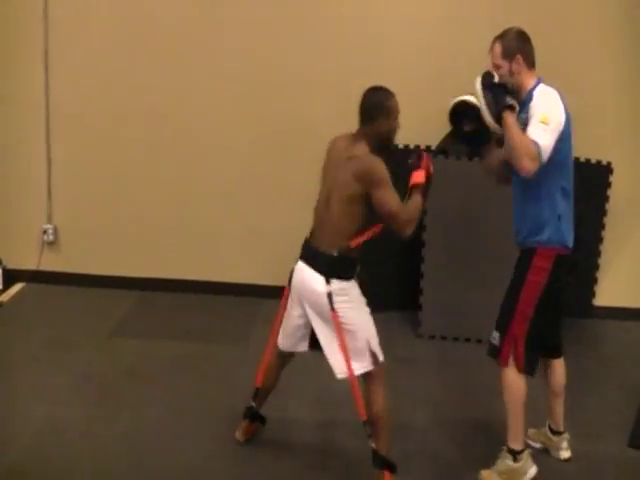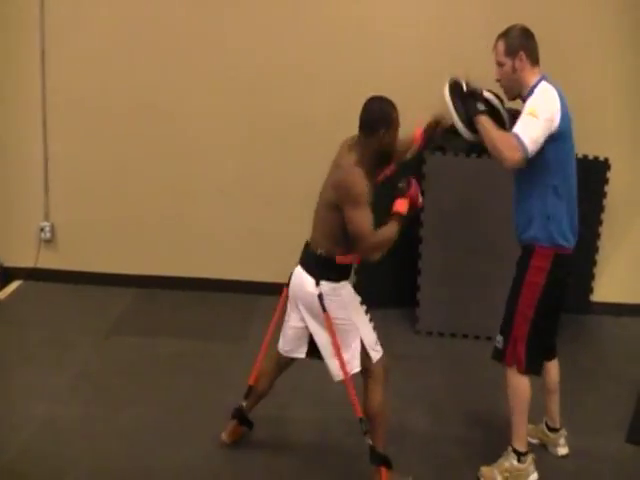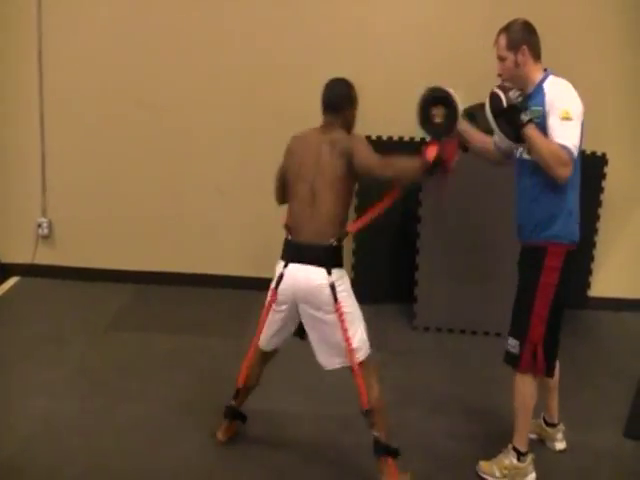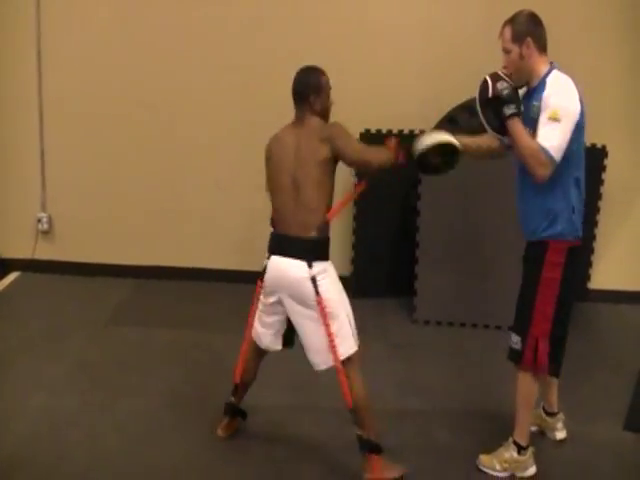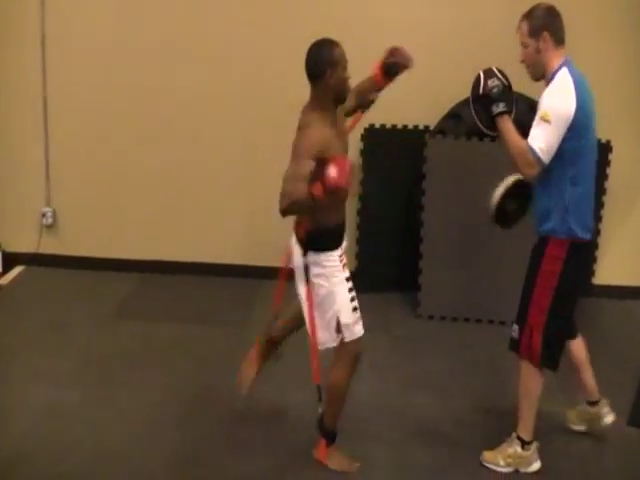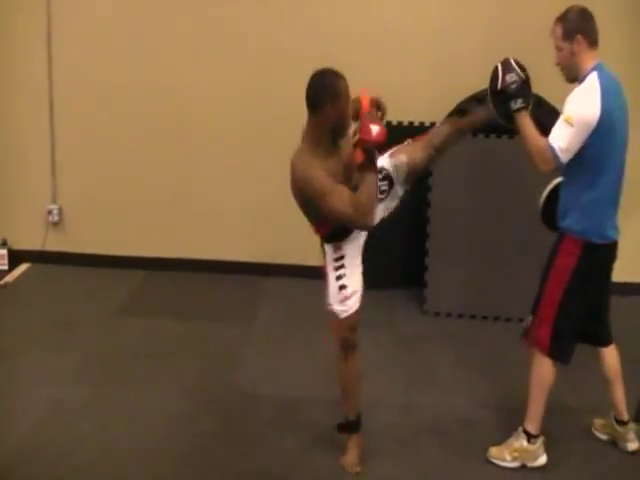
dt=0.2s
person 1, frame 1
left shoulder: (546, 101)
right shoulder: (527, 105)
left elbow: (529, 165)
right elbow: (501, 174)
left wrist: (504, 112)
right wrist: (485, 142)
left hip: (546, 245)
right hip: (546, 242)
left knee: (510, 349)
right knee: (548, 343)
right ankle: (558, 434)
person 1, frame 2
left shoulder: (545, 97)
right shoulder: (534, 100)
left elbow: (511, 155)
right elbow: (517, 156)
left wrist: (478, 113)
right wrist: (488, 123)
left hip: (544, 243)
right hip: (547, 241)
left knee: (514, 351)
right knee: (542, 343)
right ankle: (553, 431)
person 1, frame 3
left shoulder: (560, 94)
right shoulder: (529, 100)
left elbow: (563, 168)
right elbow: (498, 152)
left wrist: (525, 123)
right wrist: (456, 124)
left hip: (553, 241)
right hip: (537, 238)
left knee: (526, 348)
right knee: (543, 338)
right ankle: (551, 425)
person 1, frame 4
left shoulder: (559, 90)
right shoulder: (534, 92)
left elbow: (542, 166)
right elbow: (501, 144)
left wrist: (511, 114)
right wrist: (453, 143)
left hip: (555, 236)
right hip: (546, 232)
left knee: (529, 343)
right knee: (546, 329)
right ankle: (551, 414)
person 1, frame 5
left shoulder: (559, 91)
right shoulder: (571, 83)
left elbow: (530, 164)
left wrist: (500, 112)
right wrist: (524, 185)
left hip: (561, 233)
right hip: (576, 228)
left knee: (531, 339)
right knee: (561, 323)
left ankle: (523, 446)
right ankle: (594, 405)
person 1, frame 6
left shoulder: (588, 94)
left elbow: (547, 160)
left wrist: (518, 107)
right wrist: (566, 187)
left hip: (581, 234)
right hip: (601, 230)
left knee: (545, 335)
right knee: (596, 329)
left ankle: (529, 440)
person 2, frame 1
left shoulder: (339, 144)
right shoulder: (370, 166)
right elbow: (405, 226)
right wrist: (419, 182)
left hip: (306, 267)
right hip: (334, 281)
left knee: (284, 351)
right knee: (374, 373)
left ankle: (250, 421)
person 2, frame 2
left shoulder: (351, 147)
right shoulder: (352, 177)
left elbow: (392, 155)
right elbow: (370, 247)
left wrist: (426, 132)
right wrist: (403, 209)
left hip: (304, 272)
right hip: (328, 282)
left knee: (282, 356)
right knee: (374, 371)
left ankle: (237, 423)
person 2, frame 3
left shoulder: (296, 143)
right shoulder: (345, 143)
right elbow: (392, 171)
left hip: (289, 266)
right hip: (324, 273)
left knee: (264, 348)
right knee: (362, 366)
left ankle: (230, 420)
person 2, frame 4
left shoulder: (275, 143)
right shoulder: (326, 131)
right elbow: (368, 161)
right wrist: (394, 151)
left hip: (278, 259)
right hip: (311, 265)
left knee: (259, 346)
right knee: (348, 361)
left ankle: (231, 416)
person 2, frame 5
left shoulder: (331, 101)
right shoulder: (314, 132)
left elbow: (362, 97)
right elbow: (288, 203)
left wrist: (386, 69)
right wrist: (321, 188)
left hip: (328, 234)
right hip: (319, 252)
left knee: (303, 314)
right knee: (350, 350)
left ankle: (260, 353)
right ankle: (326, 443)
person 2, frame 6
left shoulder: (327, 126)
right shoulder: (307, 170)
left elbow: (355, 104)
right elbow: (358, 214)
left wrist: (367, 108)
right wrist: (367, 160)
right hip: (343, 238)
left knee: (429, 146)
right knee: (346, 334)
left ankle: (481, 114)
right ankle: (352, 432)
